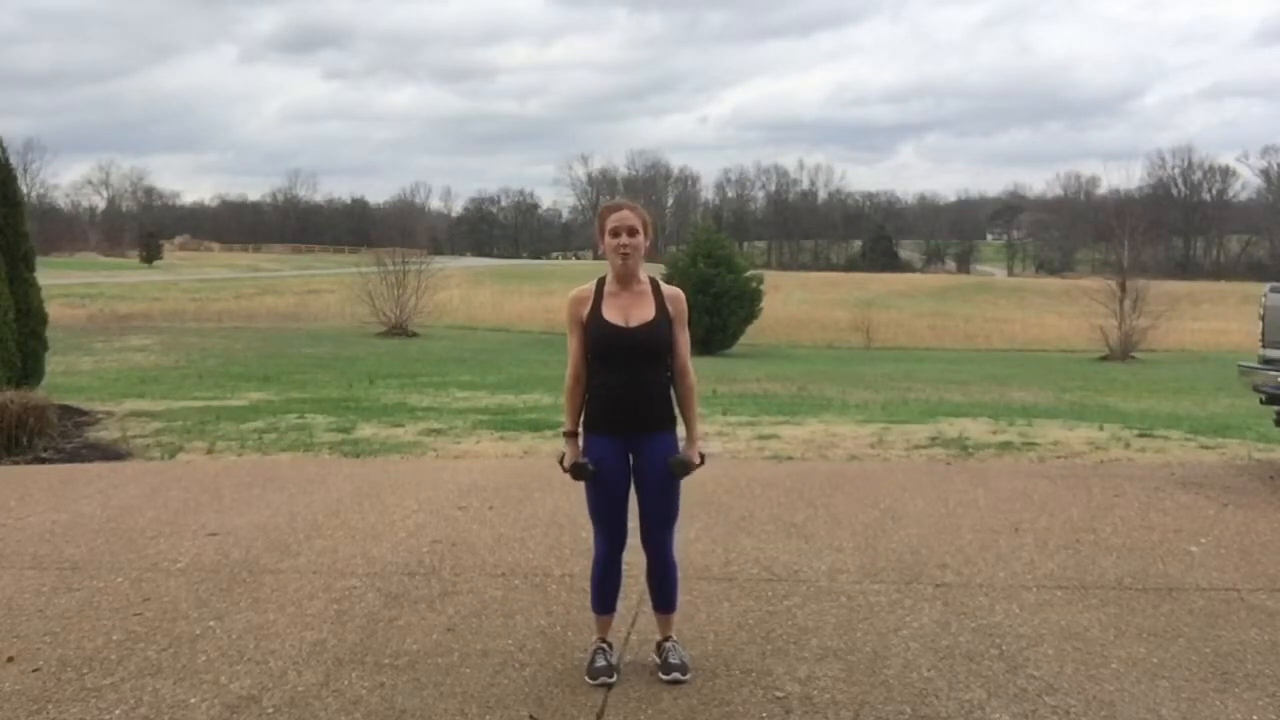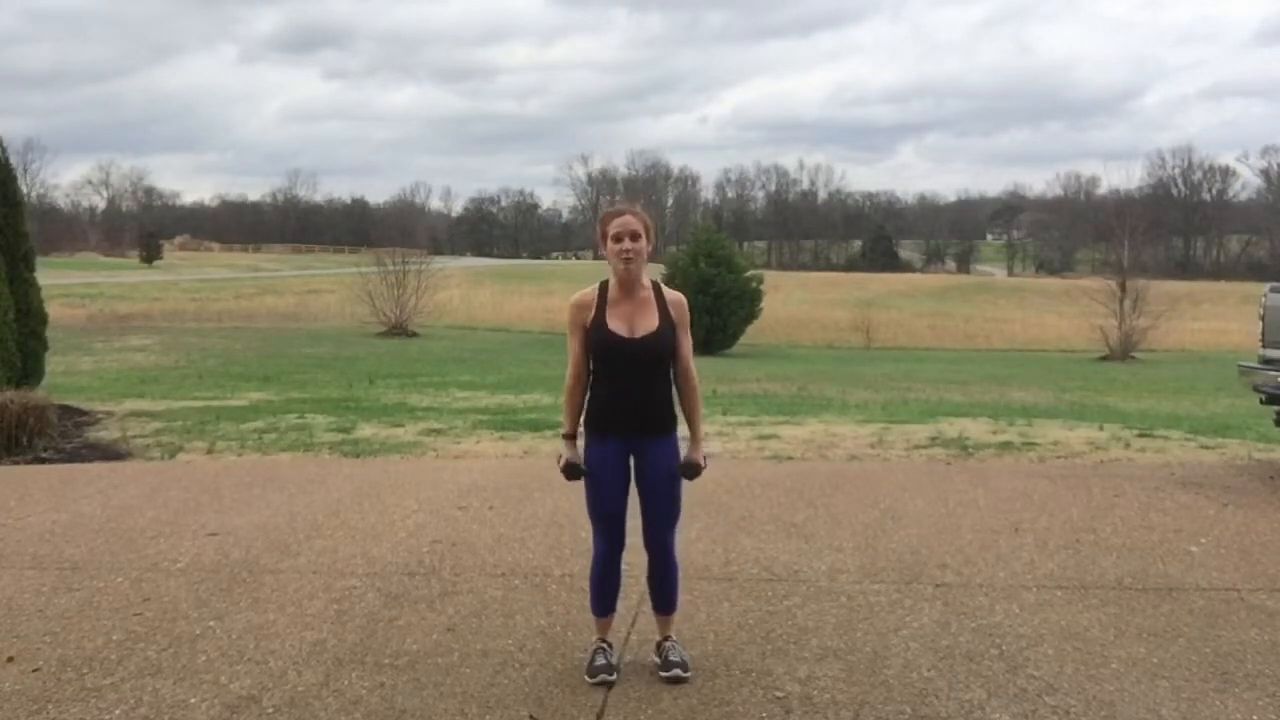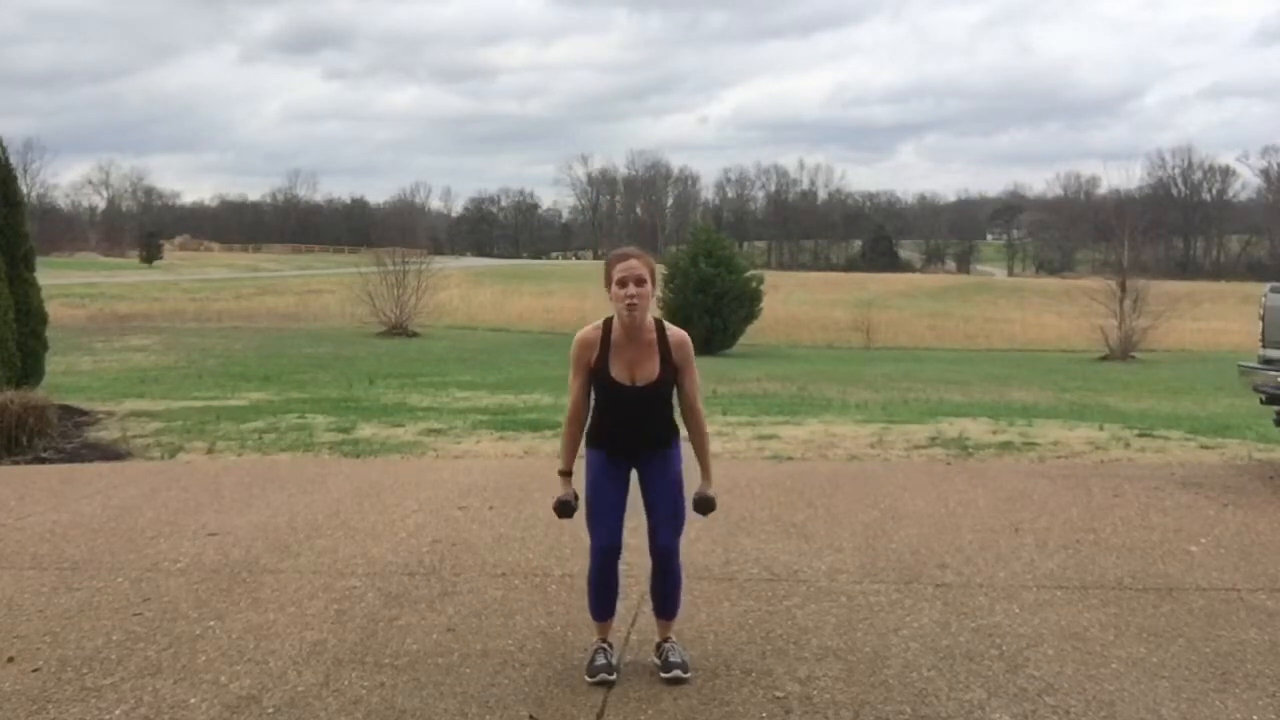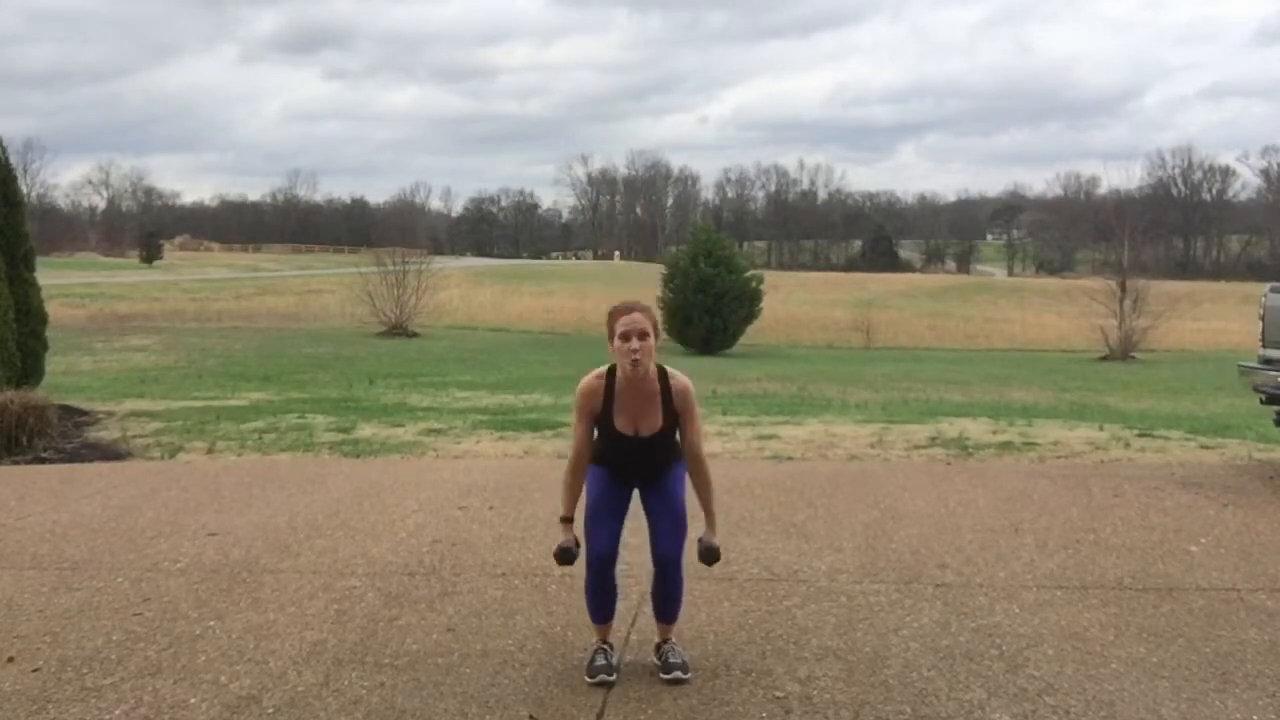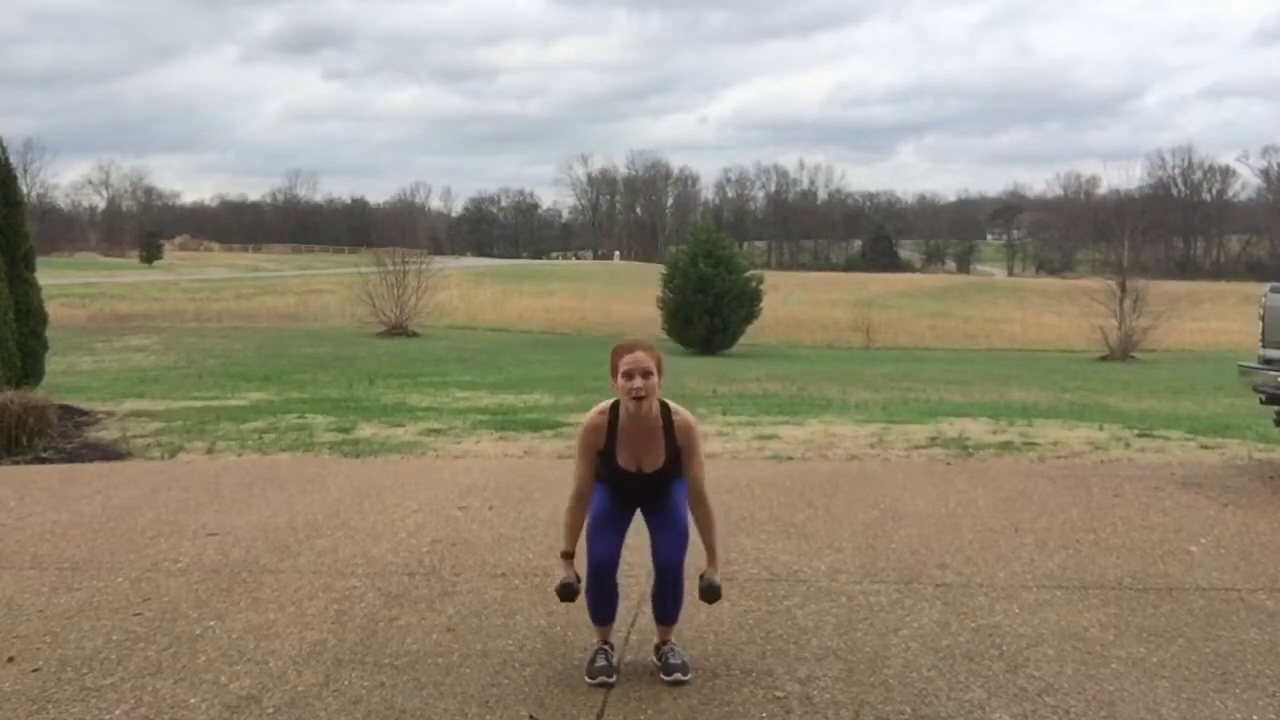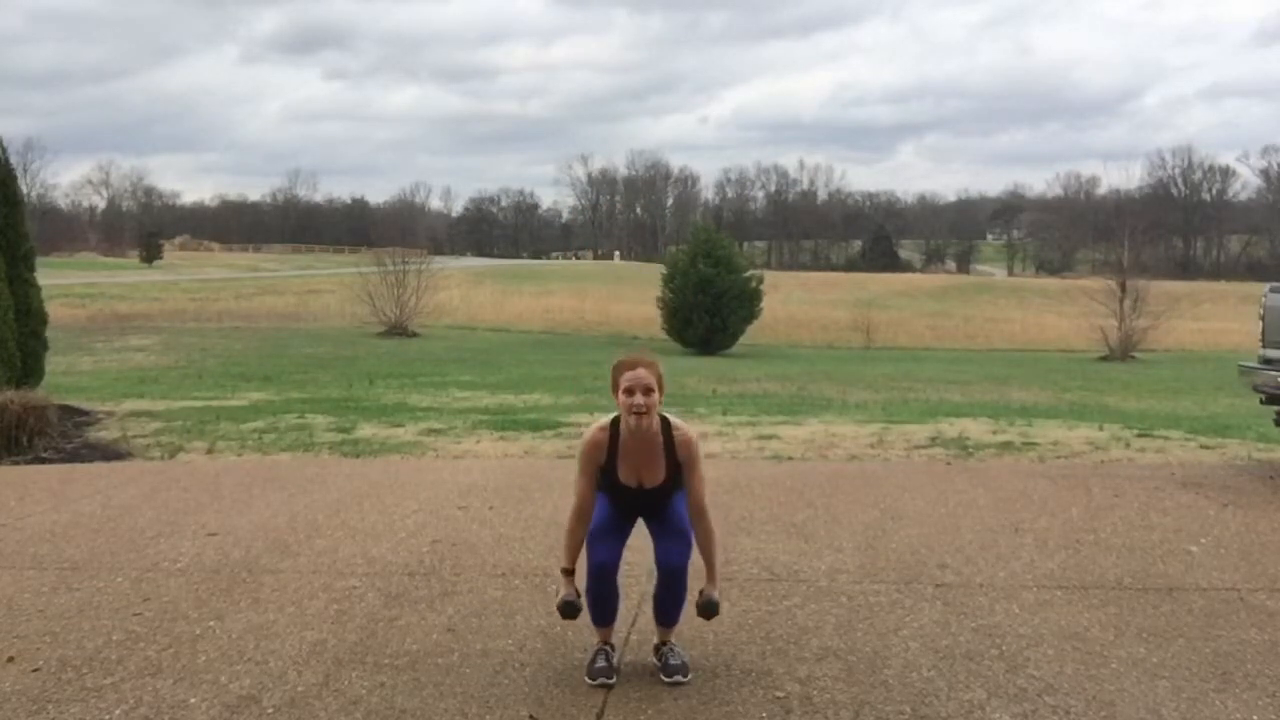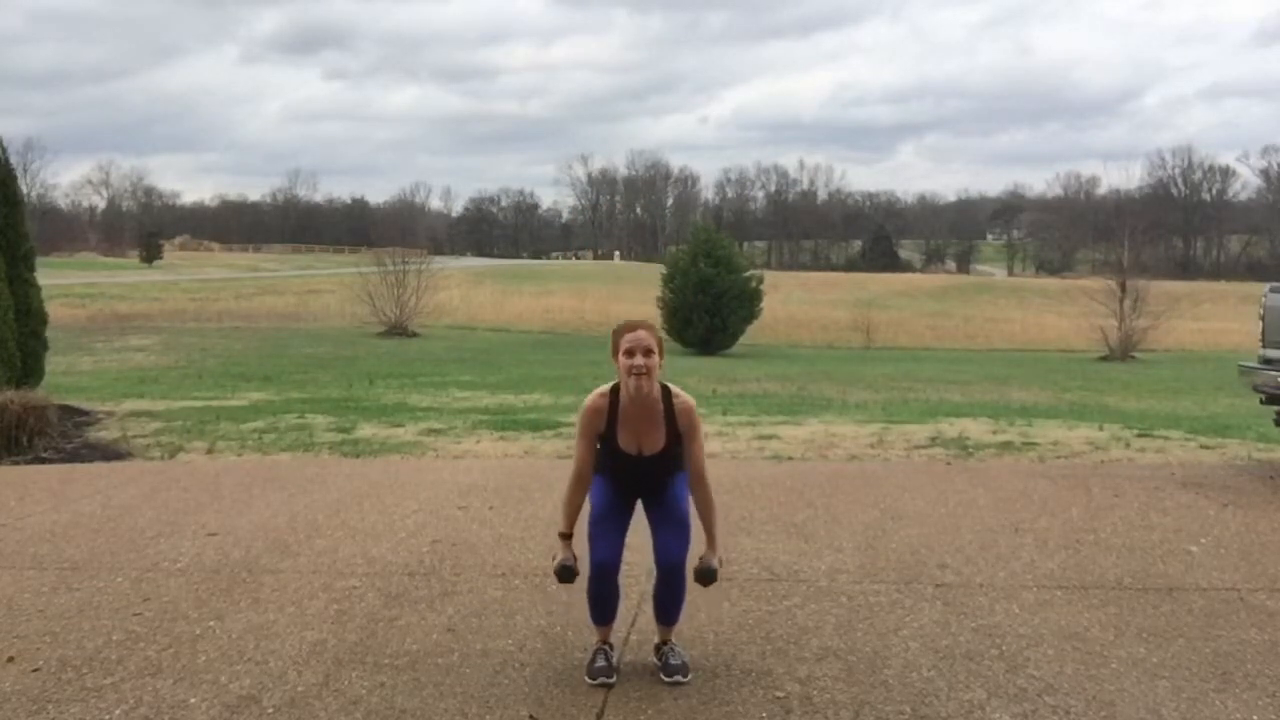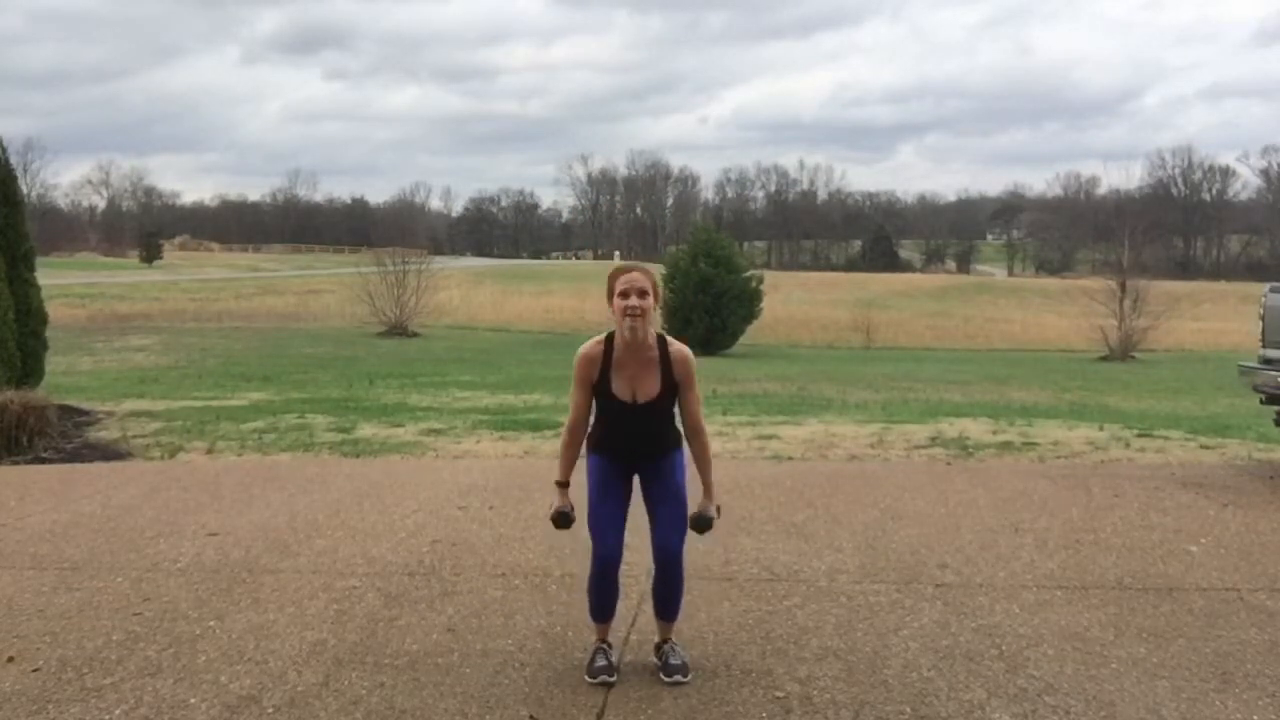
dt=0.2s
person 1, frame 1
left shoulder: (671, 298)
right shoulder: (583, 300)
left elbow: (683, 373)
right elbow: (576, 375)
left wrist: (693, 437)
right wrist: (571, 437)
left hip: (658, 435)
right hip: (603, 436)
left knee: (659, 542)
right knee: (609, 542)
left ankle: (667, 640)
right ankle: (602, 643)
person 1, frame 2
left shoulder: (673, 302)
right shoulder: (585, 304)
left elbow: (686, 377)
right elbow: (577, 378)
left wrist: (696, 440)
right wrist: (569, 439)
left hip: (658, 439)
right hip: (604, 440)
left knee: (660, 541)
right knee: (609, 542)
left ankle: (666, 640)
right ankle: (602, 643)
person 1, frame 3
left shoulder: (676, 341)
right shoulder: (588, 341)
left elbow: (692, 412)
right elbow: (576, 412)
left wrist: (706, 475)
right wrist: (566, 474)
left hip: (659, 450)
right hip: (607, 452)
left knee: (665, 547)
right knee: (605, 547)
left ankle: (666, 641)
right ankle: (602, 643)
person 1, frame 4
left shoulder: (679, 388)
right shoulder: (593, 388)
left elbow: (696, 459)
right elbow: (578, 459)
left wrist: (710, 524)
right wrist: (567, 521)
left hip: (662, 471)
right hip: (610, 471)
left knee: (668, 556)
right knee: (599, 556)
left ankle: (666, 642)
right ankle: (603, 643)
person 1, frame 5
left shoulder: (681, 423)
right shoulder: (596, 423)
left elbow: (698, 497)
right elbow: (580, 495)
left wrist: (712, 561)
right wrist: (567, 557)
left hip: (664, 491)
right hip: (613, 491)
left knee: (670, 563)
right knee: (600, 563)
left ankle: (665, 643)
right ankle: (603, 644)
person 1, frame 6
left shoulder: (682, 438)
right shoulder: (597, 438)
left elbow: (699, 512)
right elbow: (581, 512)
left wrist: (711, 579)
right wrist: (567, 575)
left hip: (666, 501)
right hip: (615, 501)
left knee: (674, 567)
right knee: (600, 567)
left ankle: (665, 644)
right ankle: (604, 646)
person 1, frame 7
left shoulder: (682, 406)
right shoulder: (597, 405)
left elbow: (698, 478)
right elbow: (581, 475)
left wrist: (711, 545)
right wrist: (565, 540)
left hip: (665, 482)
right hip: (613, 482)
left knee: (673, 564)
right knee: (603, 564)
left ankle: (666, 644)
right ankle: (603, 646)
person 1, frame 8
left shoulder: (678, 356)
right shoulder: (591, 355)
left elbow: (694, 428)
right elbow: (576, 425)
left wrist: (708, 493)
right wrist: (562, 486)
left hip: (662, 458)
right hip: (609, 458)
left knee: (670, 554)
right knee: (605, 555)
left ankle: (666, 643)
right ankle: (602, 645)
